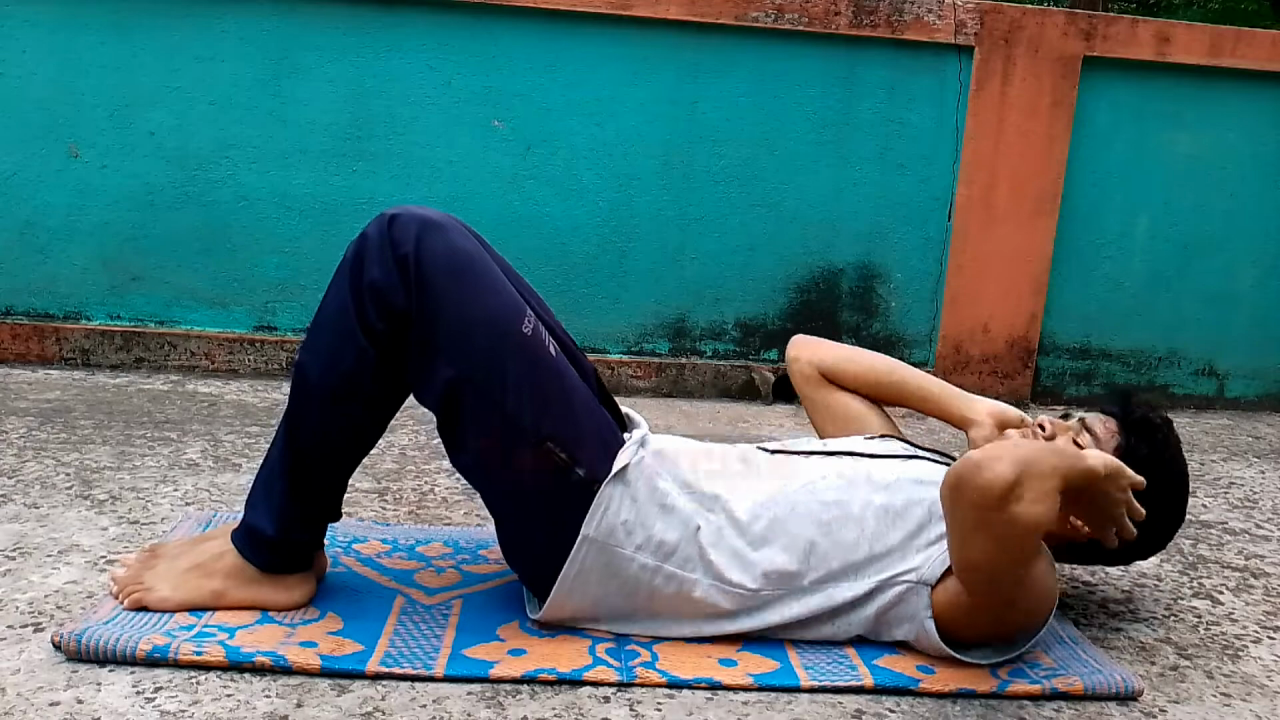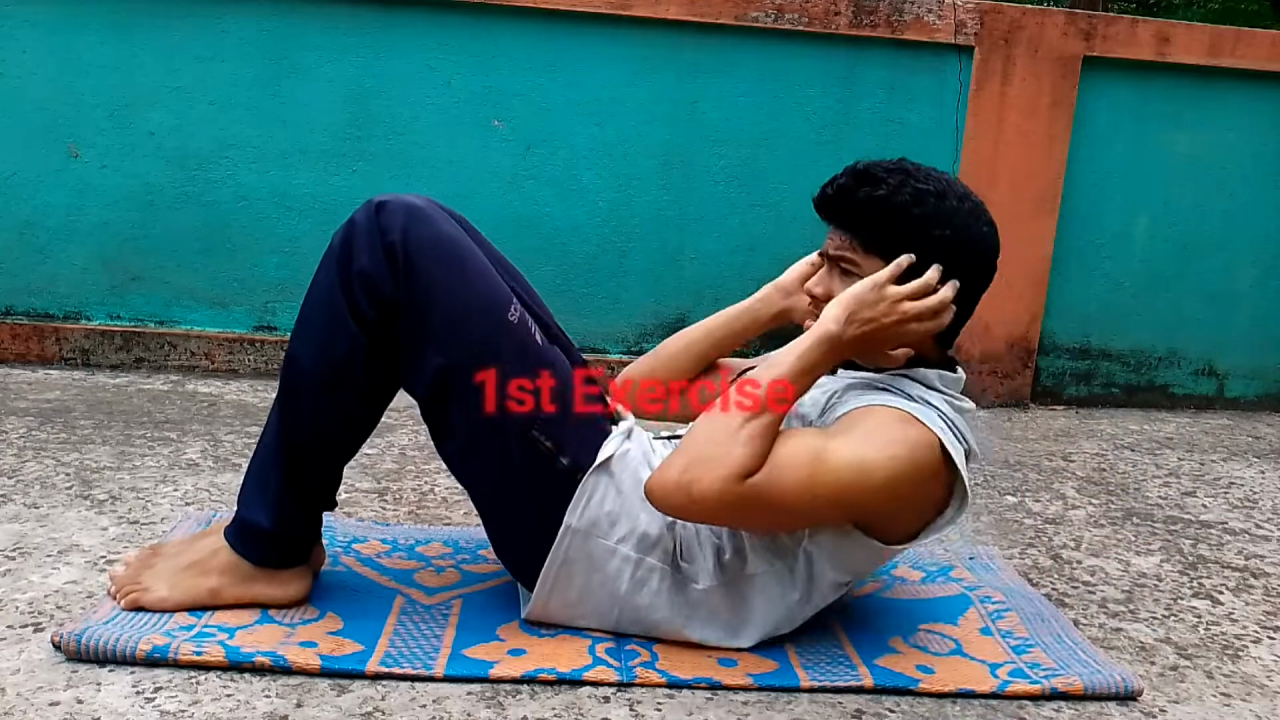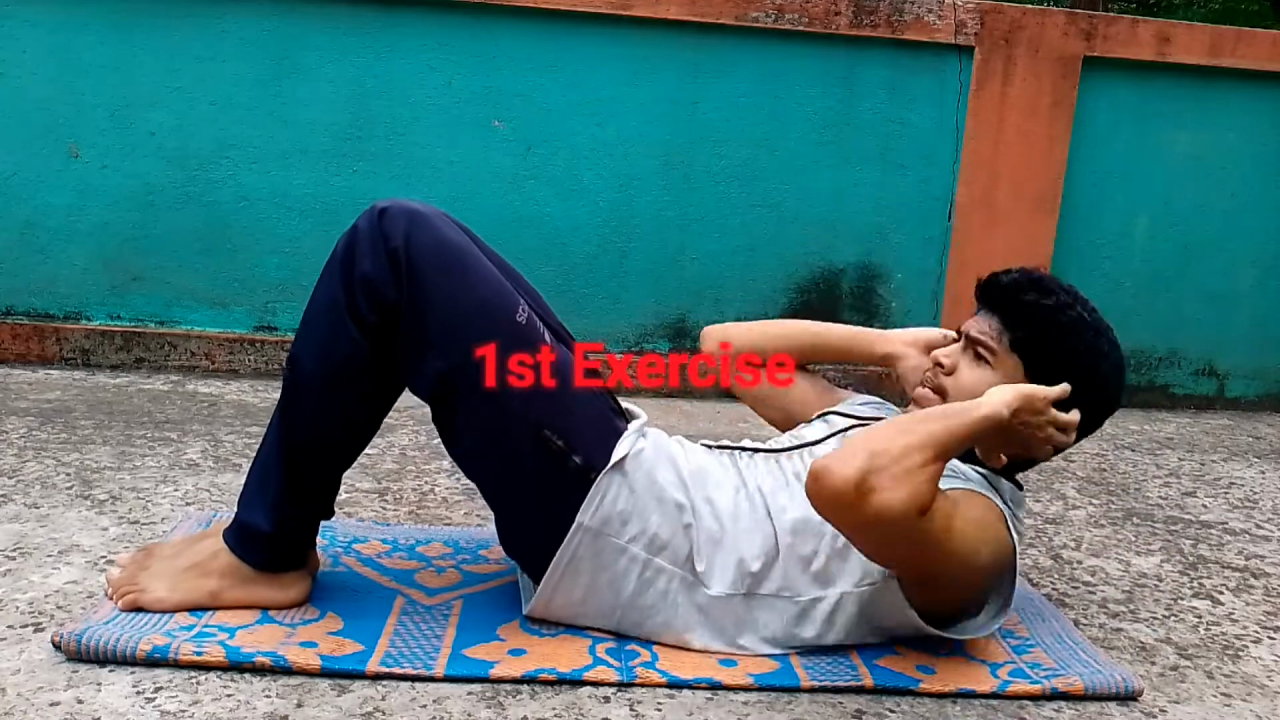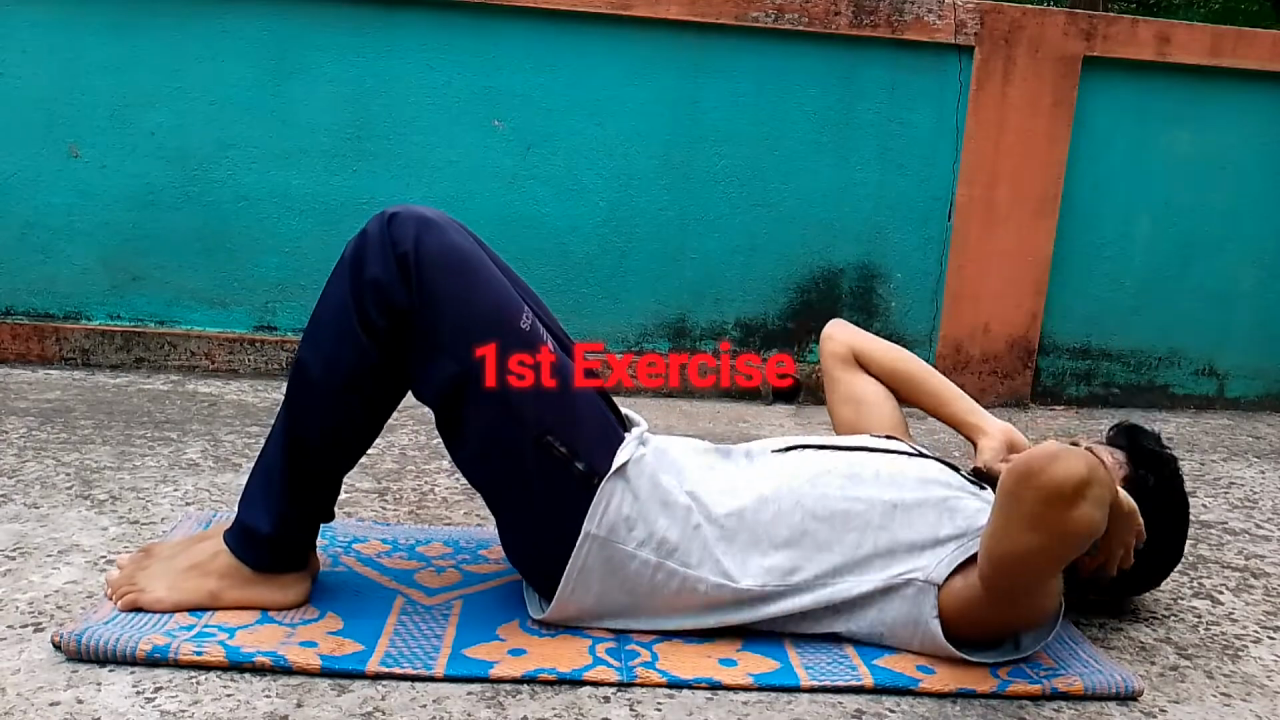
dt=0.5s
person 1, frame 1
left shoulder: (1007, 582)
right shoulder: (911, 453)
left elbow: (992, 484)
right elbow: (807, 354)
left wrist: (1047, 468)
right wrist: (968, 408)
left hip: (610, 536)
right hip: (636, 483)
left knee: (410, 251)
right knee: (415, 250)
left ankle: (271, 557)
right ankle: (282, 538)
person 1, frame 2
left shoulder: (910, 447)
right shoulder: (853, 375)
left elbow: (688, 484)
right elbow: (642, 386)
left wrist: (822, 335)
right wrist: (776, 303)
left hip: (594, 533)
right hip: (608, 488)
left knee: (393, 240)
right knee: (411, 238)
left ankle: (264, 555)
right ankle: (280, 534)
person 1, frame 3
left shoulder: (969, 541)
right shoulder: (879, 424)
left elbow: (843, 490)
right elbow: (724, 342)
left wrist: (988, 417)
right wrist: (890, 348)
left hip: (609, 532)
right hip: (626, 478)
left knee: (398, 246)
right knee: (407, 245)
left ankle: (264, 554)
right ankle: (275, 533)
person 1, frame 4
left shoulder: (1005, 597)
right shoulder: (929, 481)
left elbow: (1050, 481)
right elbow: (840, 341)
left wrist: (1095, 494)
right wrist: (981, 423)
left hip: (609, 530)
right hip: (641, 473)
left knee: (407, 252)
right knee: (410, 252)
left ankle: (265, 556)
right ankle: (273, 532)
